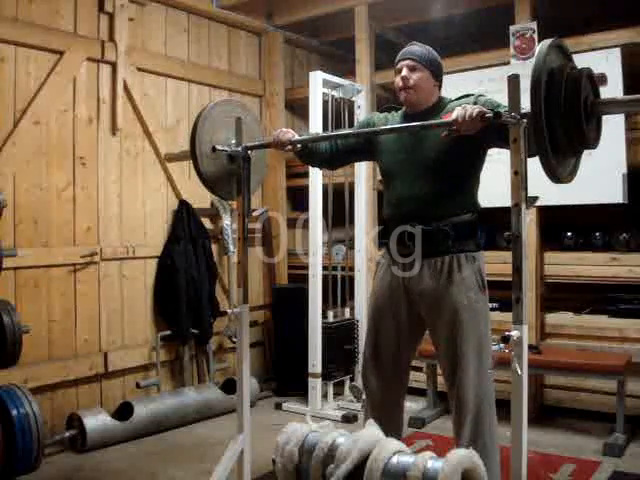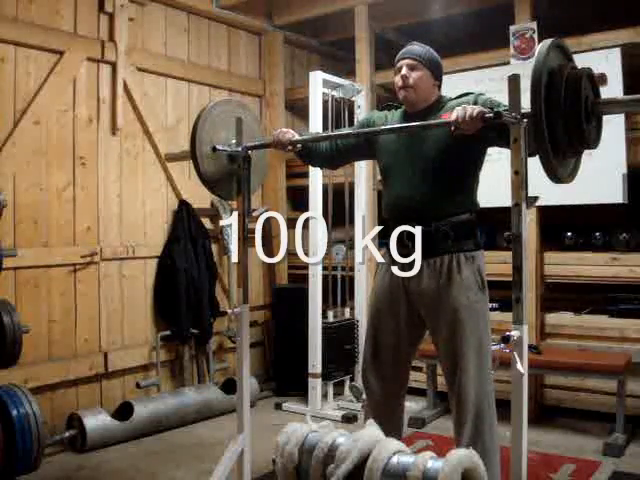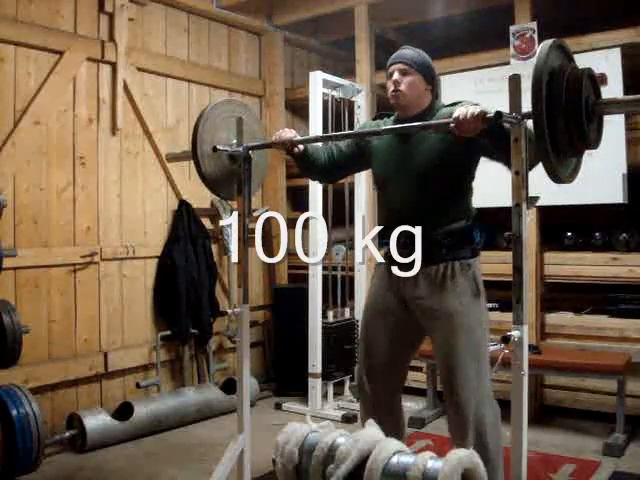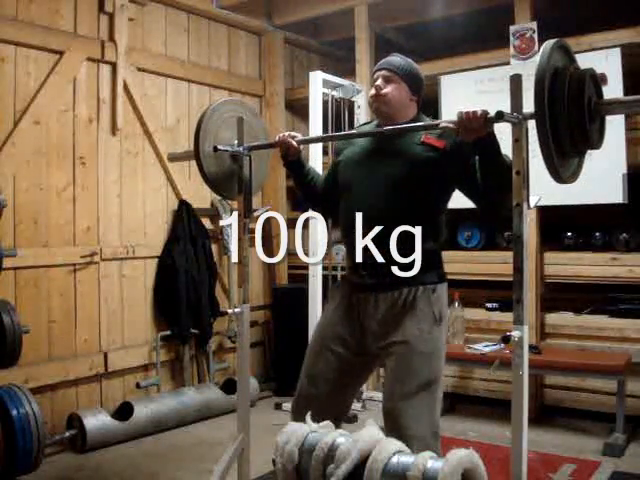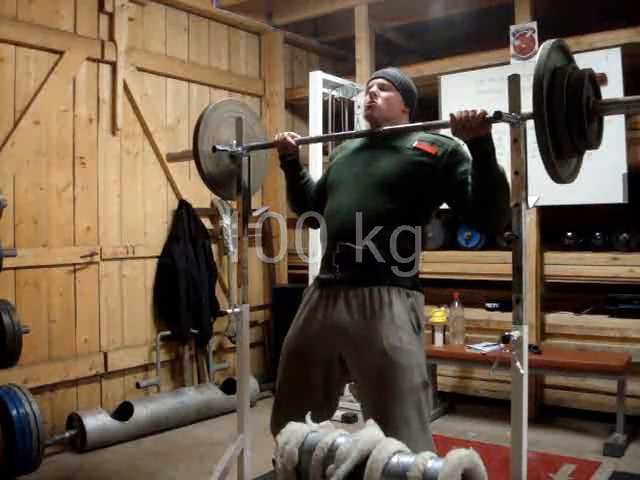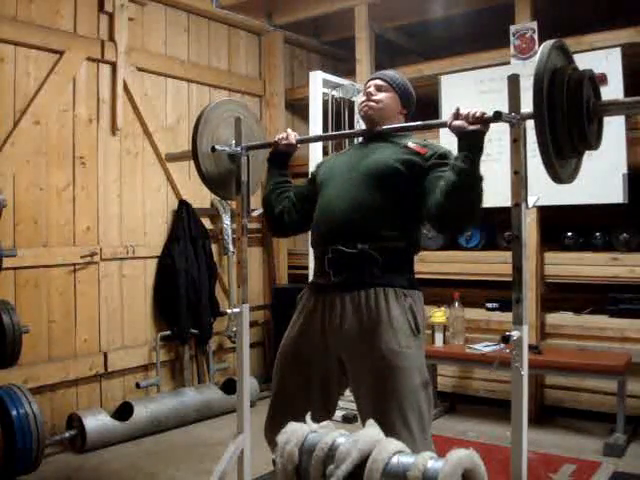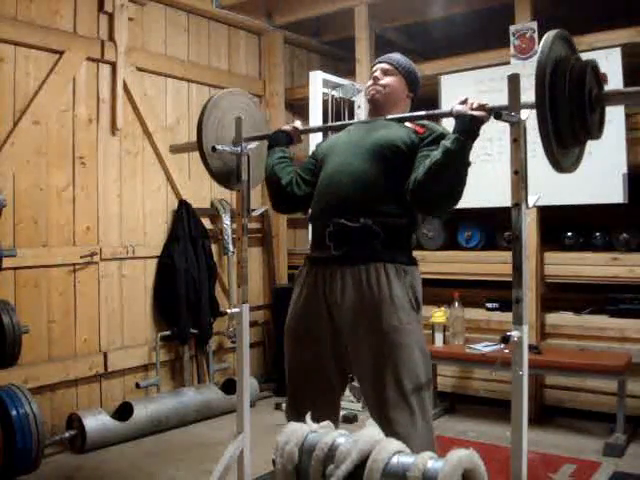
dt=0.7s
person 1, frame 1
left shoulder: (468, 109)
right shoulder: (380, 126)
right elbow: (329, 153)
left wrist: (486, 117)
right wrist: (295, 144)
left hip: (451, 262)
right hip: (394, 262)
left knee: (468, 381)
right knee: (379, 376)
person 1, frame 2
left shoulder: (467, 108)
right shoulder: (380, 124)
right elbow: (331, 152)
left wrist: (484, 118)
right wrist: (297, 143)
left hip: (452, 261)
right hip: (395, 261)
left knee: (468, 381)
right knee: (380, 375)
person 1, frame 3
left shoulder: (462, 120)
right shoulder: (374, 133)
right elbow: (329, 166)
left wrist: (487, 125)
right wrist: (297, 148)
left hip: (449, 268)
right hip: (392, 269)
left knee: (466, 390)
right knee: (375, 382)
person 1, frame 4
left shoulder: (445, 140)
right shoulder: (350, 142)
left elbow: (498, 203)
right elbow: (326, 201)
left wrist: (484, 141)
right wrist: (294, 160)
left hip: (411, 295)
right hip: (351, 293)
left knee: (409, 423)
right knee: (311, 410)
person 1, frame 5
left shoulder: (435, 150)
right shoulder: (345, 152)
left elbow: (489, 215)
right elbow: (312, 209)
left wrist: (480, 145)
right wrist: (290, 162)
left hip: (386, 300)
right hip: (322, 295)
left knee: (402, 439)
right knee: (291, 426)
person 1, frame 6
left shoulder: (422, 155)
right shoulder: (332, 163)
left elbow: (451, 217)
right elbow: (282, 220)
left wrist: (468, 147)
right wrist: (278, 161)
left hip: (382, 302)
right hip: (318, 300)
left knee: (401, 443)
right knee: (284, 431)
person 1, frame 7
left shoulder: (423, 134)
right shoulder: (335, 140)
left elbow: (432, 195)
right elbow: (287, 195)
left wrist: (464, 130)
right wrist: (279, 144)
left hip: (381, 277)
right hip: (316, 275)
left knee: (399, 417)
right knee: (308, 412)
